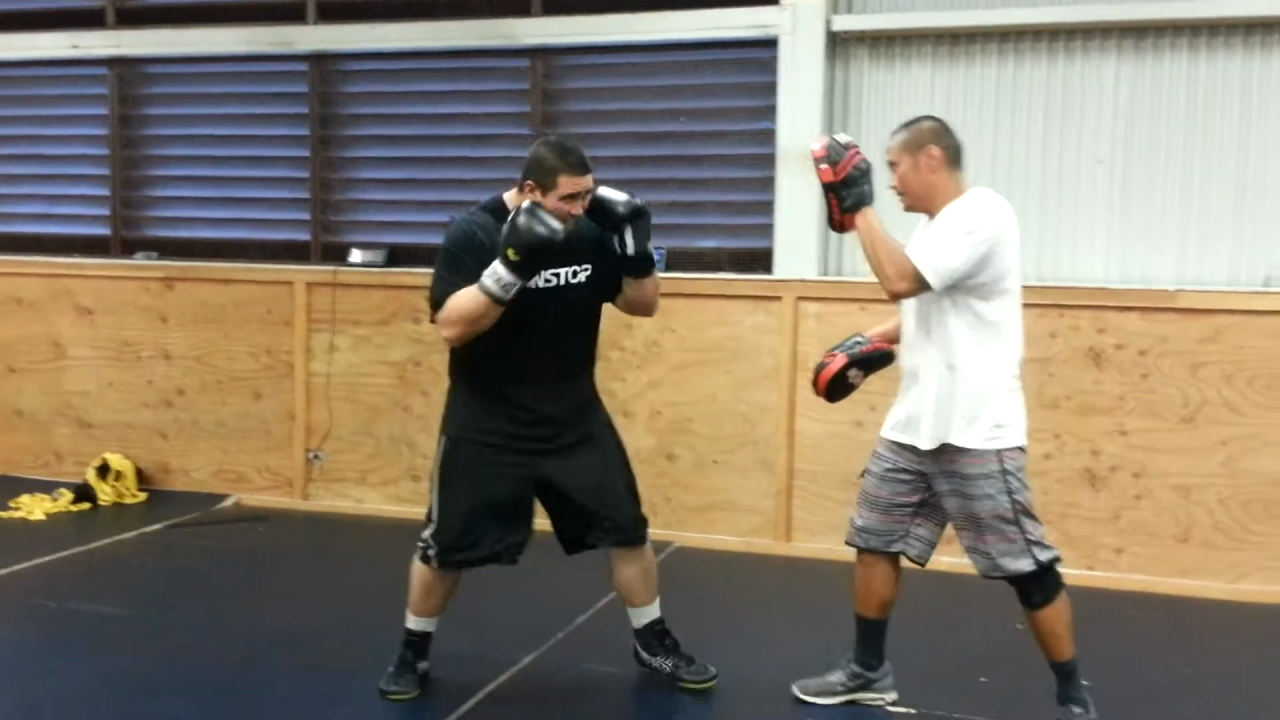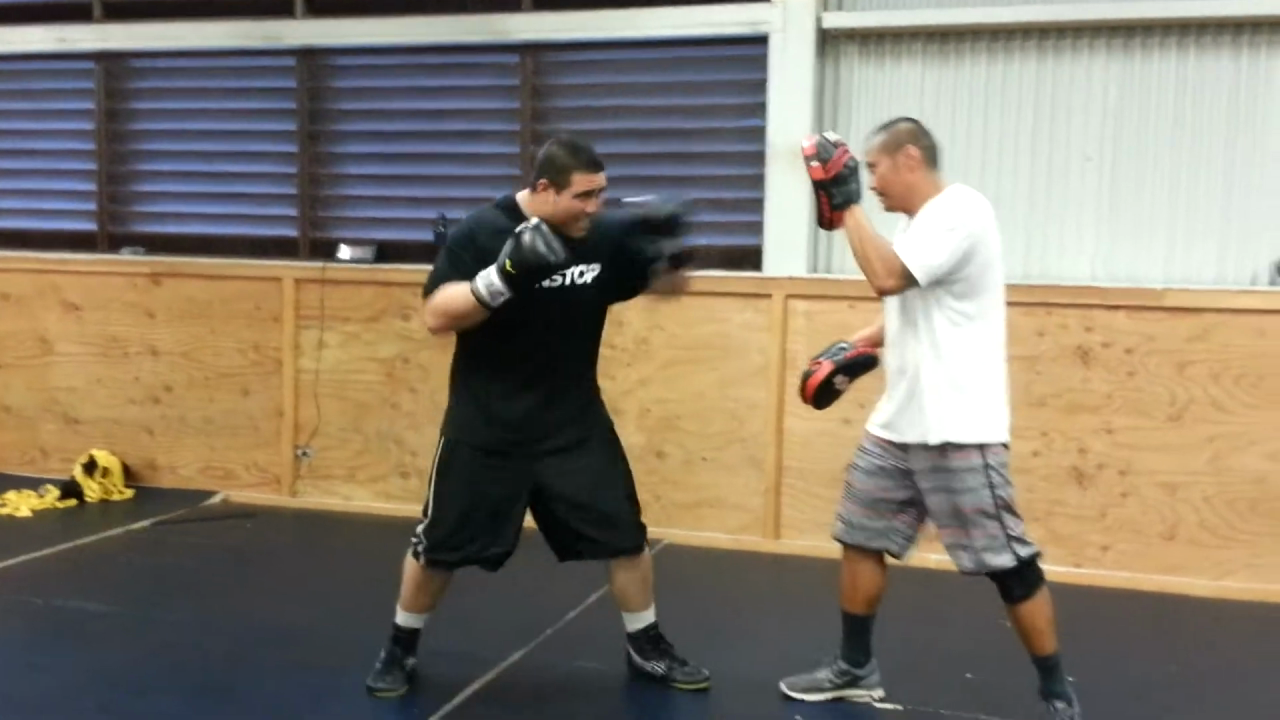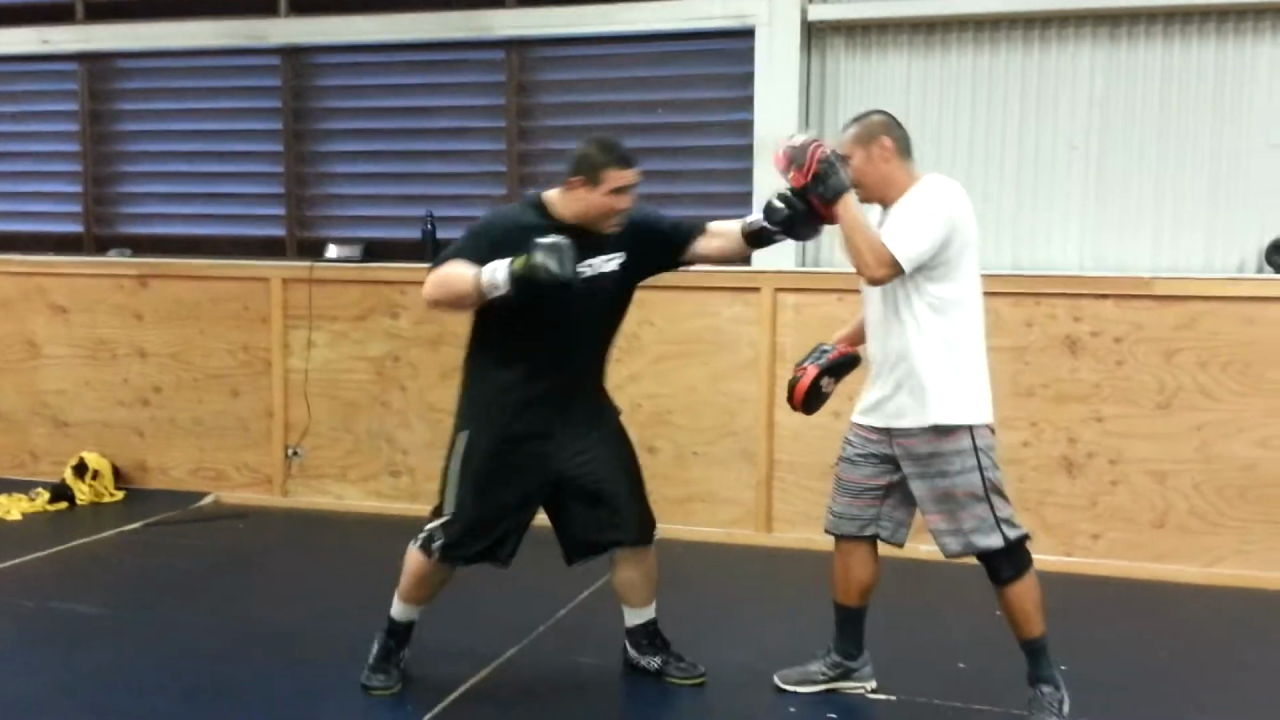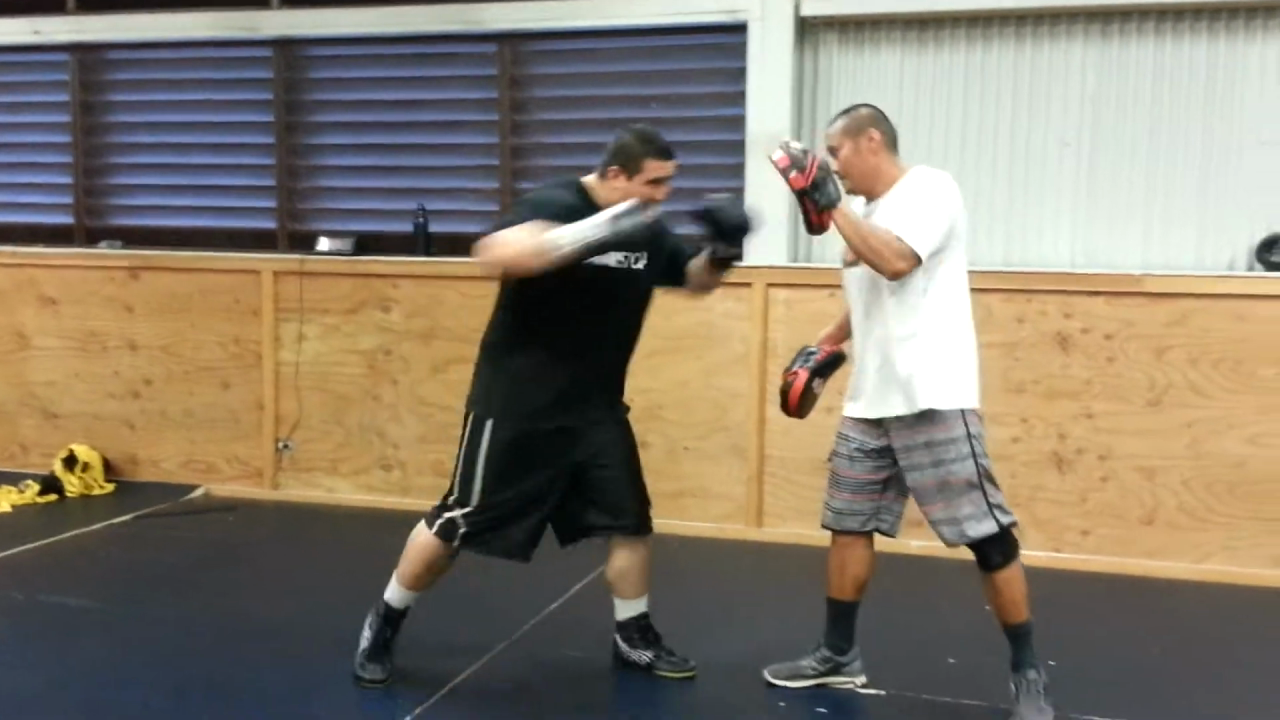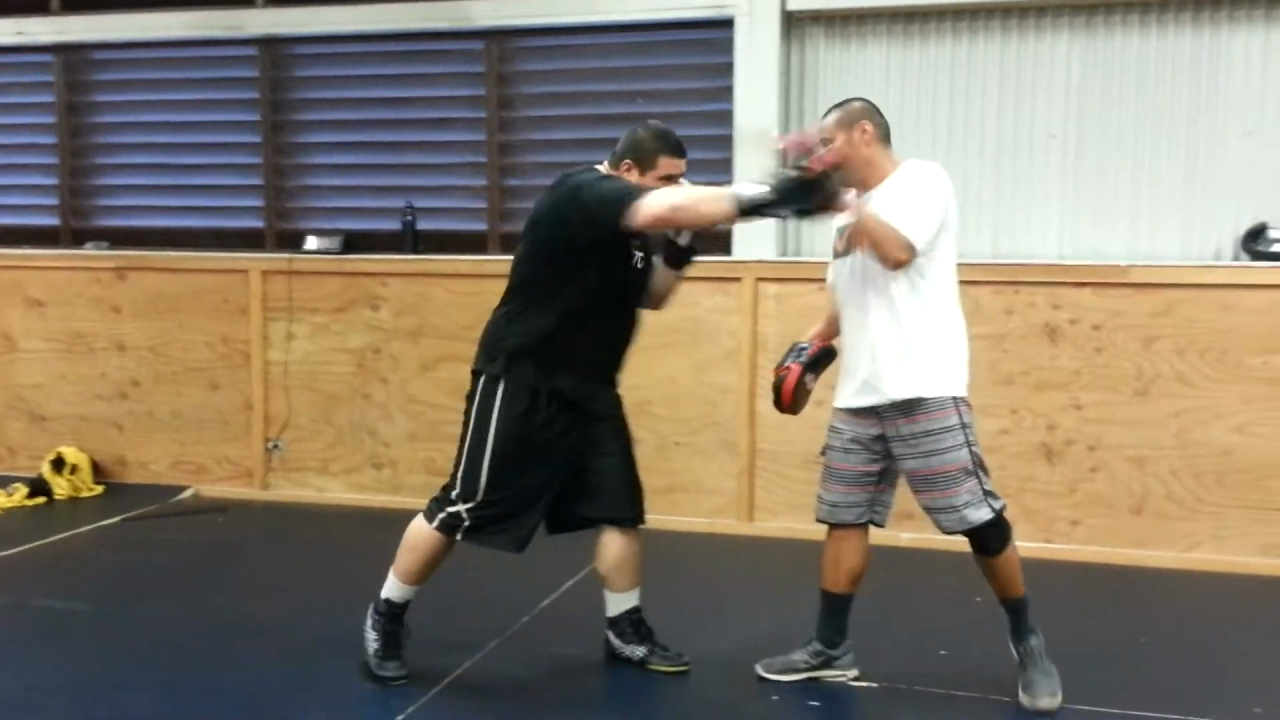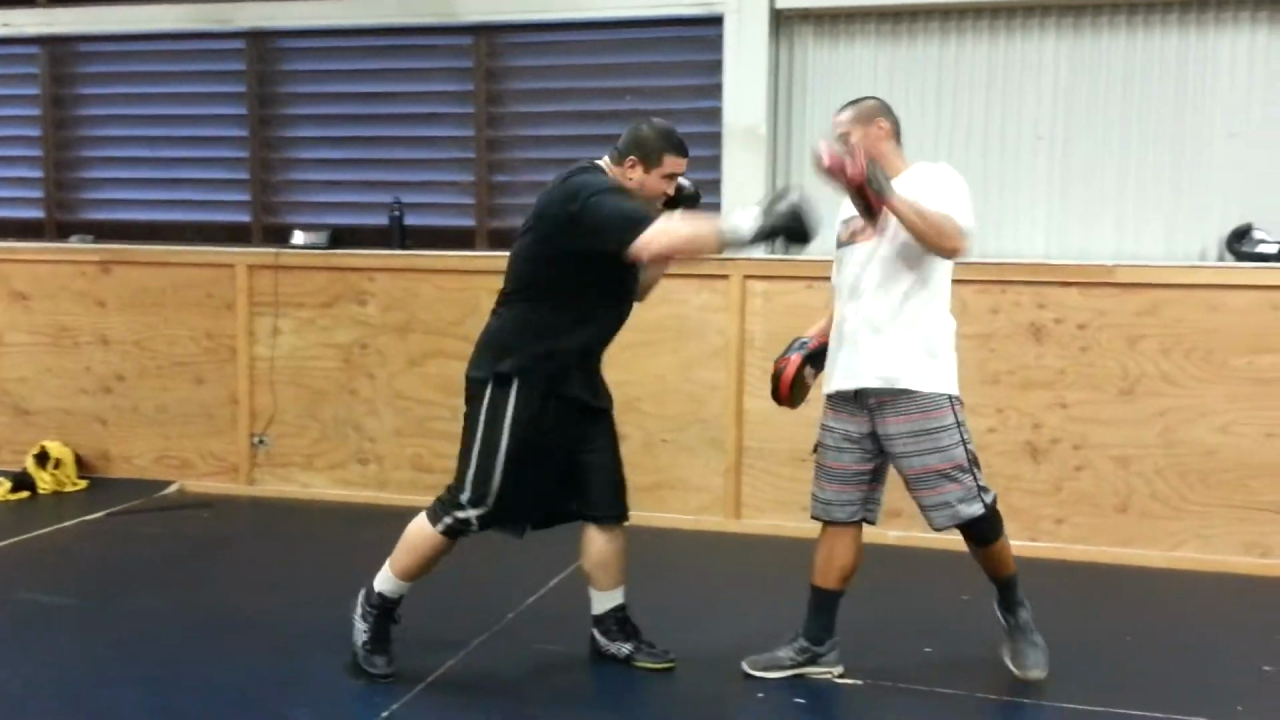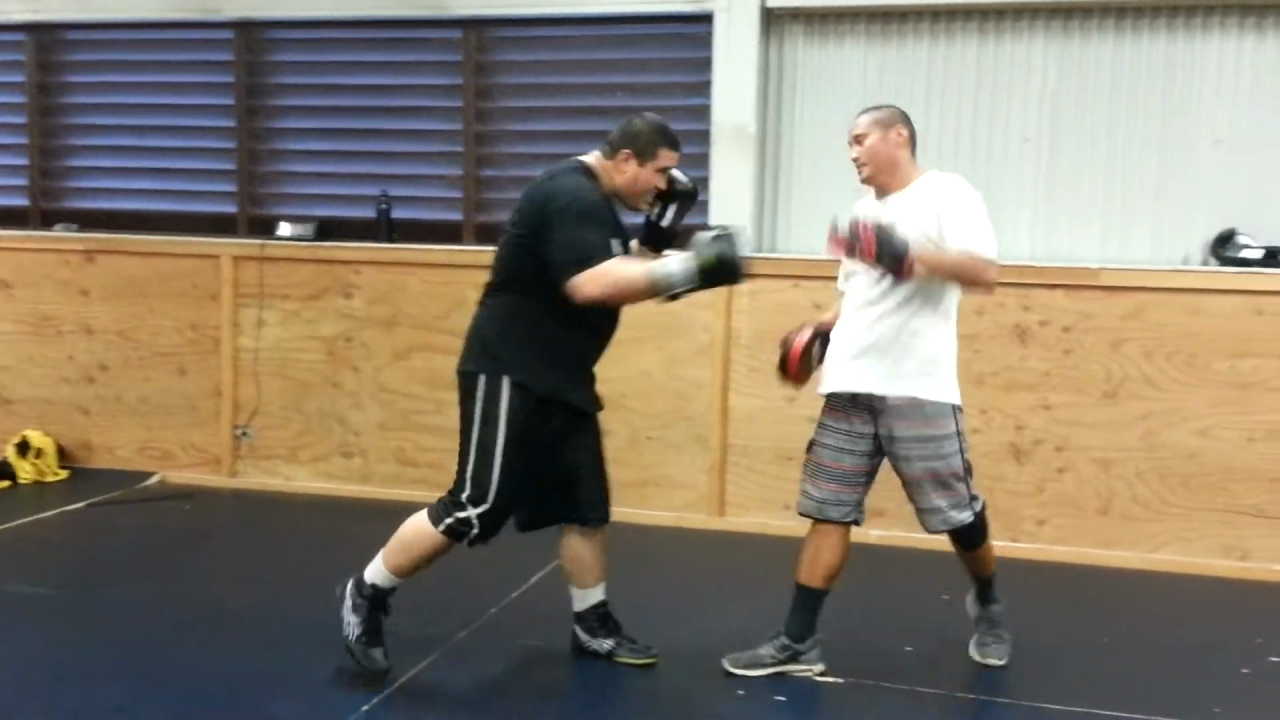
dt=0.1s
person 1, frame 1
left shoulder: (981, 216)
right shoulder: (934, 223)
left elbow: (899, 280)
left wrist: (858, 204)
right wrist: (869, 343)
left hip: (976, 435)
right hip: (913, 425)
left knee: (1029, 568)
right knee: (872, 541)
right ankle: (868, 671)
person 1, frame 2
left shoulder: (962, 211)
right shoulder: (919, 222)
left elbow: (887, 277)
left wrist: (848, 203)
right wrist: (854, 348)
left hip: (961, 429)
right hip: (897, 423)
left knee: (1009, 563)
right knee: (860, 538)
right ankle: (856, 668)
person 1, frame 3
left shoulder: (938, 199)
right shoulder: (893, 214)
left elbow: (877, 268)
left wrist: (835, 195)
right wrist: (836, 347)
left hip: (944, 414)
right hip: (880, 410)
left knee: (997, 546)
right knee: (850, 528)
right ankle: (848, 660)
person 1, frame 4
left shoulder: (929, 189)
right shoulder: (863, 215)
left elbow: (896, 263)
left wrist: (832, 202)
right wrist: (820, 348)
left hip: (934, 400)
right hip: (869, 402)
left knee: (984, 532)
right knee: (848, 524)
left ankle: (1028, 671)
right ankle: (839, 654)
person 1, frame 5
left shoulder: (921, 181)
right shoulder: (856, 209)
left elbow: (896, 254)
left wrist: (843, 201)
right wrist: (810, 344)
left hip: (924, 390)
right hip: (860, 393)
left knee: (978, 519)
right knee: (843, 517)
left ankle: (1028, 643)
right ankle: (830, 648)
person 1, frame 6
left shoulder: (931, 180)
right shoulder: (852, 205)
left elbow: (948, 239)
left wrist: (882, 191)
right wrist: (811, 339)
left hip: (916, 383)
right hip: (850, 383)
left knee: (967, 512)
right knee: (839, 513)
left ankle: (1016, 615)
right ankle: (816, 645)
person 1, frame 7
left shoulder: (949, 194)
right shoulder: (863, 211)
left elbow: (985, 271)
left wrist: (907, 255)
right wrist: (824, 328)
left hip: (918, 389)
right hip: (850, 388)
left knee: (958, 516)
right knee: (828, 512)
left ankle: (987, 608)
right ankle: (797, 642)
person 2, frame 1
left shoulder: (593, 232)
right shoulder: (471, 233)
left elbow: (644, 304)
right elbow: (453, 327)
left wrist: (633, 238)
right wrist: (513, 262)
left hip: (575, 419)
right hip: (486, 425)
left knee: (626, 530)
right knee: (444, 546)
left ankle: (655, 643)
right ankle: (414, 650)
person 2, frame 2
left shoulder: (604, 234)
right shoulder: (479, 231)
left elbow: (664, 277)
right elbow: (436, 317)
left wrist: (667, 237)
right wrist: (504, 274)
left hip: (570, 416)
right hip: (487, 423)
left knee: (623, 537)
right knee: (438, 546)
left ankle: (648, 647)
right ankle: (401, 646)
person 2, frame 3
left shoulder: (638, 230)
right shoulder: (509, 227)
left elbow: (711, 242)
right elbow: (436, 290)
left wrist: (771, 222)
right wrist: (514, 273)
left hip: (583, 416)
right hip: (502, 416)
left knee: (631, 530)
right knee: (451, 539)
left ankle: (644, 643)
right ankle: (393, 640)
person 2, frame 4
left shoulder: (649, 227)
right shoulder: (553, 207)
left elbow: (699, 279)
right elbow: (498, 253)
left wrist: (724, 244)
right wrist: (598, 230)
left hip: (590, 402)
right hip: (516, 400)
left knee: (626, 520)
right knee: (462, 522)
left ankle: (635, 637)
right ankle: (384, 623)
person 2, frame 5
left shoulder: (642, 220)
right shoulder: (587, 196)
left elbow: (652, 297)
right elbow: (670, 208)
left wrist: (676, 241)
right wrist: (767, 194)
left hip: (587, 389)
right hip: (521, 380)
left knee: (615, 510)
right knee: (467, 510)
left ankle: (625, 631)
right ankle: (387, 616)
person 2, frame 6
left shoulder: (613, 202)
right shoulder: (586, 195)
left elbow: (638, 282)
right elbow: (656, 244)
left wrist: (685, 218)
right wrist: (761, 220)
left hip: (572, 379)
right hip: (521, 375)
left knee: (603, 505)
right knee: (474, 508)
left ankle: (612, 629)
right ankle: (378, 605)
person 2, frame 7
left shoulder: (603, 203)
right shoulder: (567, 196)
left elbow: (623, 272)
right elbow: (591, 285)
left wrist: (663, 227)
right wrist: (689, 268)
left hip: (560, 378)
right hip: (512, 374)
left knee: (584, 506)
right knee: (473, 510)
left ankle: (592, 624)
right ankle: (367, 595)
